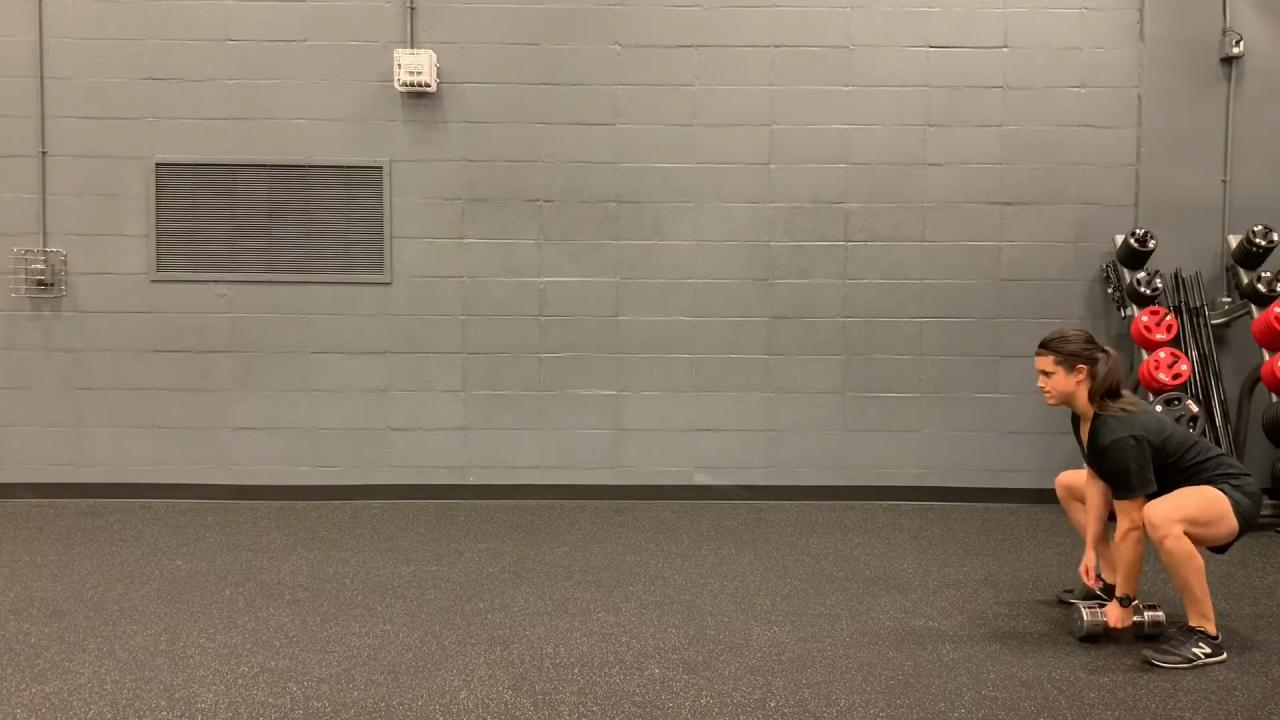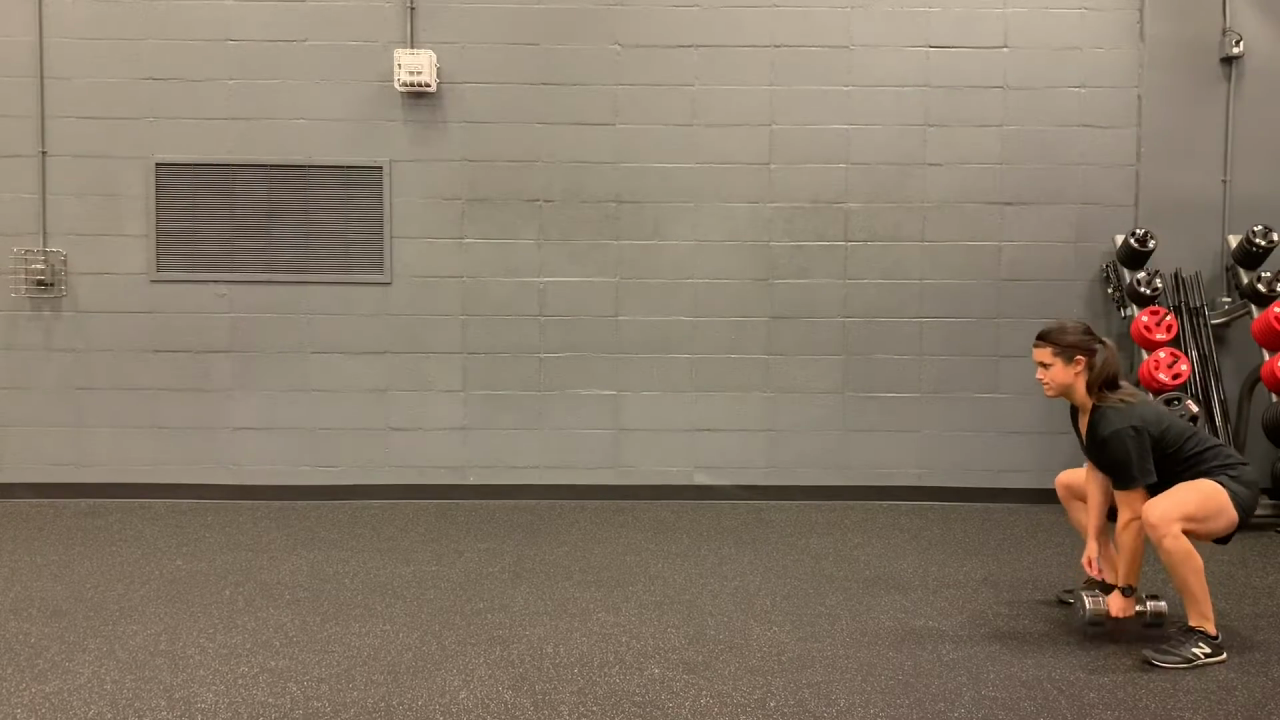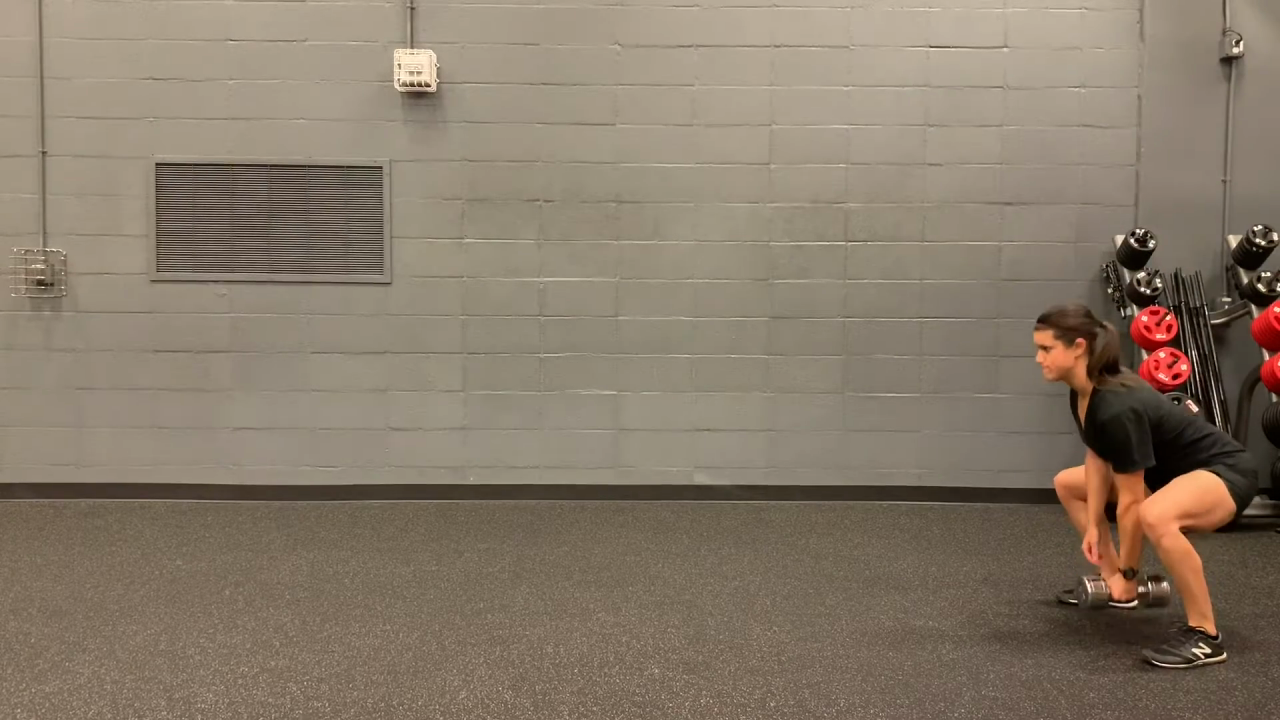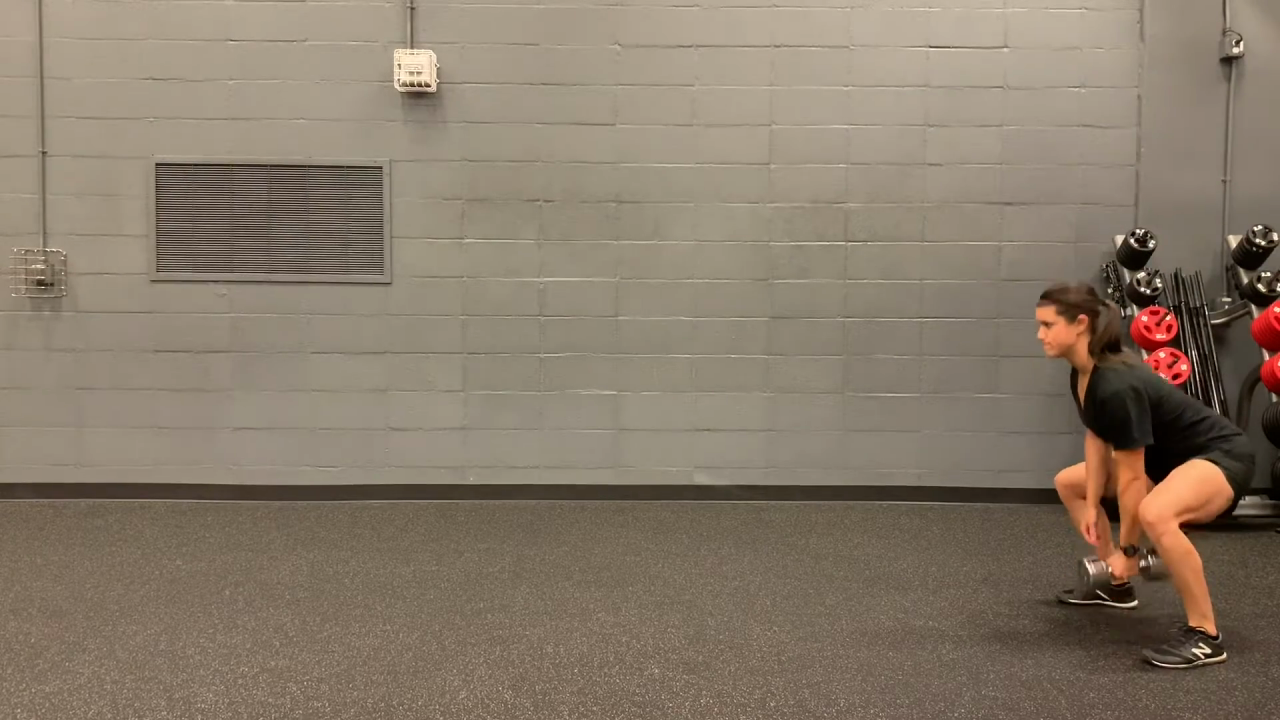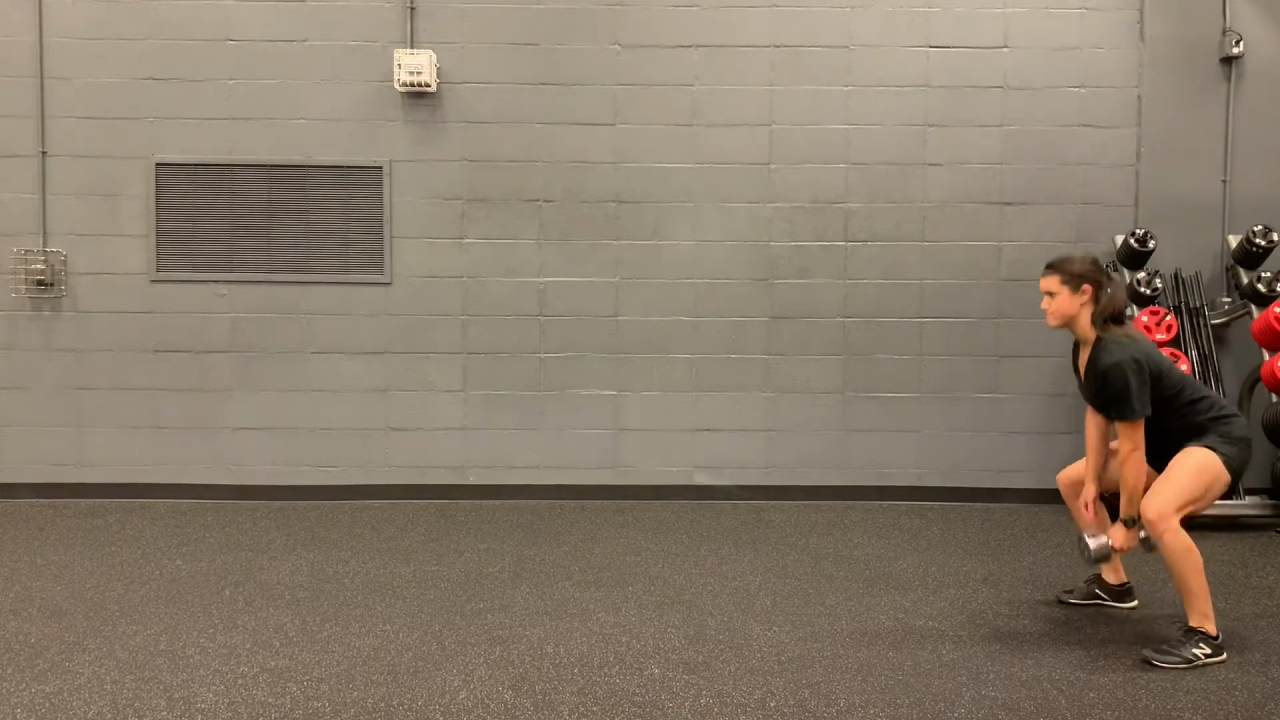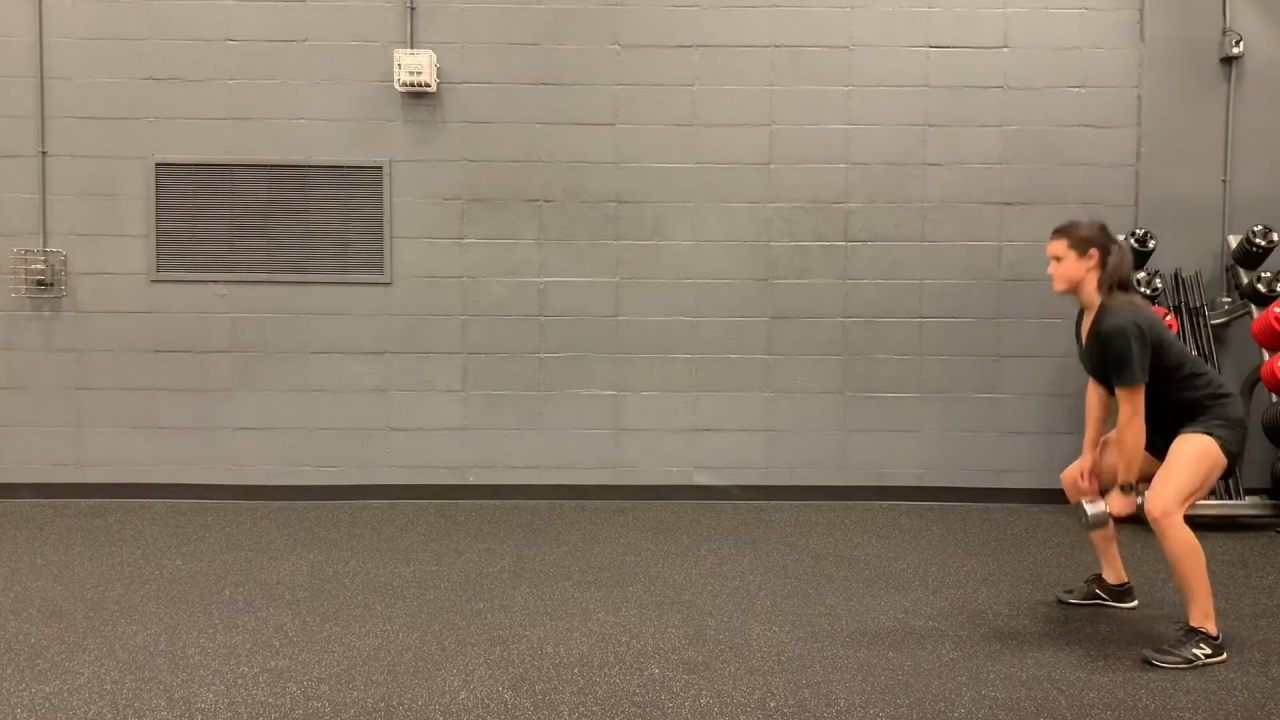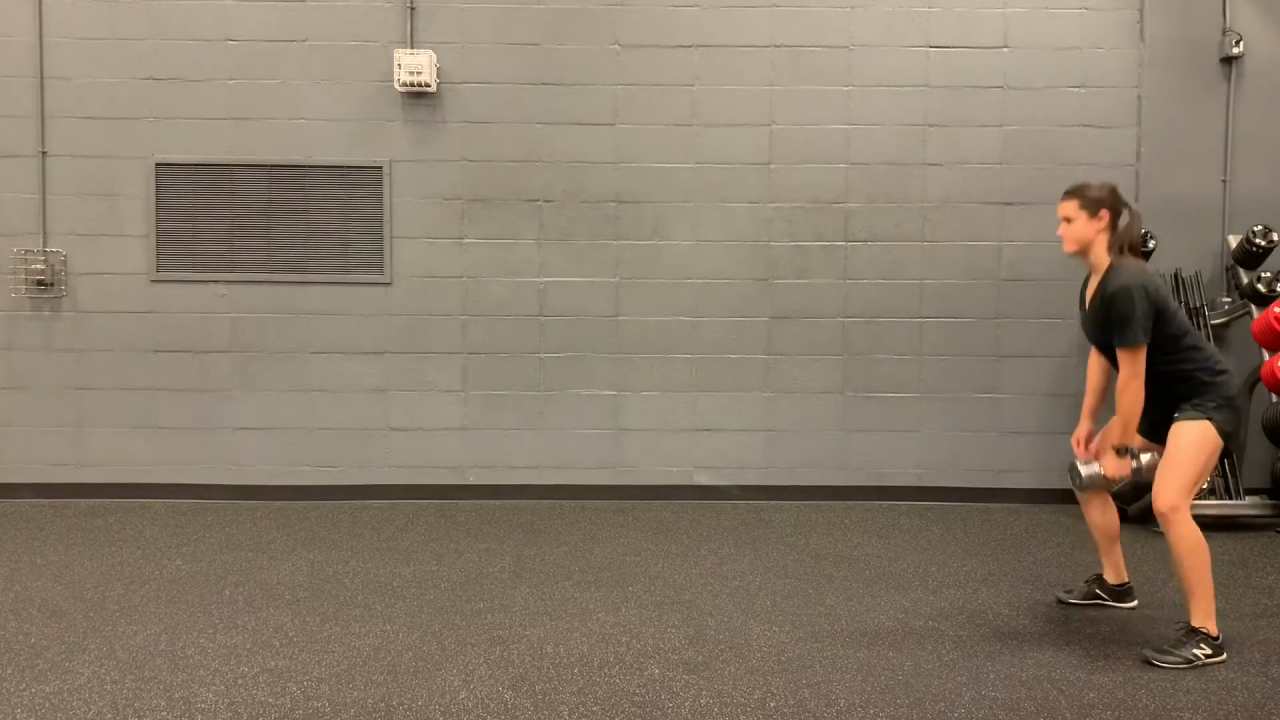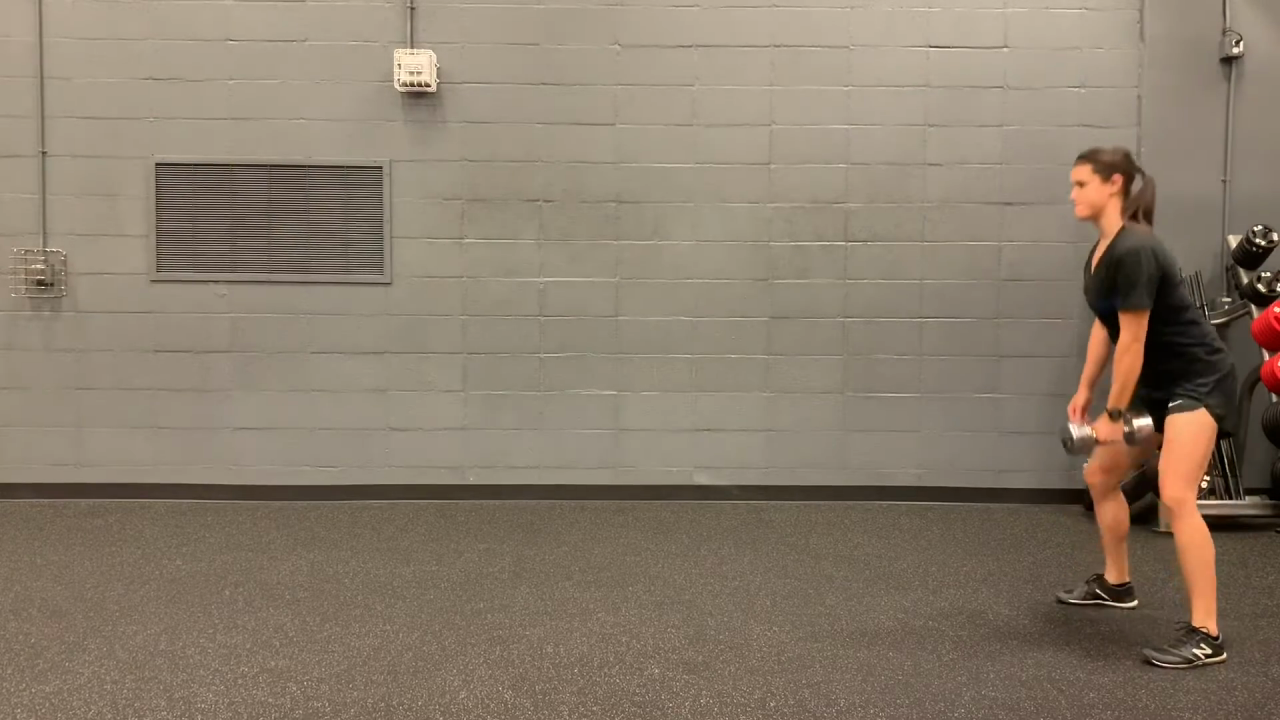
dt=0.1s
person 1, frame 1
left shoulder: (1120, 434)
right shoulder: (1084, 415)
left elbow: (1131, 527)
right elbow: (1097, 479)
left wrist: (1124, 603)
right wrist: (1091, 551)
left hip: (1228, 493)
right hip: (1172, 487)
left knee: (1159, 518)
right knee: (1068, 485)
left ankle: (1205, 634)
right ankle: (1109, 582)
person 1, frame 2
left shoulder: (1119, 425)
right shoulder: (1082, 408)
left elbow: (1131, 517)
right elbow: (1097, 472)
left wrist: (1127, 592)
right wrist: (1093, 541)
left hip: (1226, 485)
left knee: (1158, 517)
right knee: (1067, 484)
left ankle: (1204, 634)
right ankle: (1108, 580)
person 1, frame 3
left shoulder: (1117, 408)
right shoulder: (1081, 393)
left elbow: (1132, 502)
right elbow: (1097, 459)
left wrist: (1128, 573)
right wrist: (1093, 528)
left hip: (1224, 471)
right hip: (1168, 470)
left knee: (1156, 517)
right knee: (1067, 484)
left ankle: (1205, 635)
right ankle: (1112, 585)
person 1, frame 4
left shoulder: (1117, 386)
right shoulder: (1081, 374)
left elbow: (1132, 479)
right elbow: (1096, 441)
left wrist: (1127, 550)
right wrist: (1092, 506)
left hip: (1221, 456)
right hip: (1167, 457)
left knee: (1155, 514)
right knee: (1068, 483)
left ankle: (1205, 634)
right ankle: (1114, 584)
person 1, frame 5
left shoulder: (1118, 357)
right shoulder: (1083, 347)
left elbow: (1132, 449)
right elbow: (1097, 415)
left wrist: (1126, 523)
right wrist: (1093, 483)
left hip: (1216, 437)
right hip: (1164, 438)
left knee: (1157, 512)
right knee: (1072, 484)
left ankle: (1205, 635)
right ankle: (1114, 583)
person 1, frame 6
left shoulder: (1120, 324)
right shoulder: (1086, 317)
left elbow: (1131, 415)
right elbow: (1099, 388)
left wrist: (1125, 490)
right wrist: (1091, 453)
left hip: (1212, 418)
right hip: (1163, 419)
left knee: (1161, 508)
right knee: (1077, 480)
left ankle: (1206, 634)
right ankle: (1114, 583)
person 1, frame 7
left shoulder: (1126, 285)
right shoulder: (1094, 281)
left elbow: (1131, 376)
right elbow: (1101, 356)
left wrist: (1121, 451)
right wrist: (1087, 422)
left hip: (1203, 399)
right hip: (1158, 402)
left knee: (1167, 503)
left ankle: (1206, 634)
right ankle: (1114, 583)
person 1, frame 8
left shoulder: (1134, 250)
right shoulder: (1099, 249)
left elbow: (1132, 341)
right elbow: (1104, 328)
left wrist: (1114, 416)
right wrist: (1084, 390)
left hip: (1199, 380)
right hip: (1154, 383)
left knee: (1175, 497)
right knee: (1098, 475)
left ankle: (1206, 633)
right ankle: (1115, 582)
